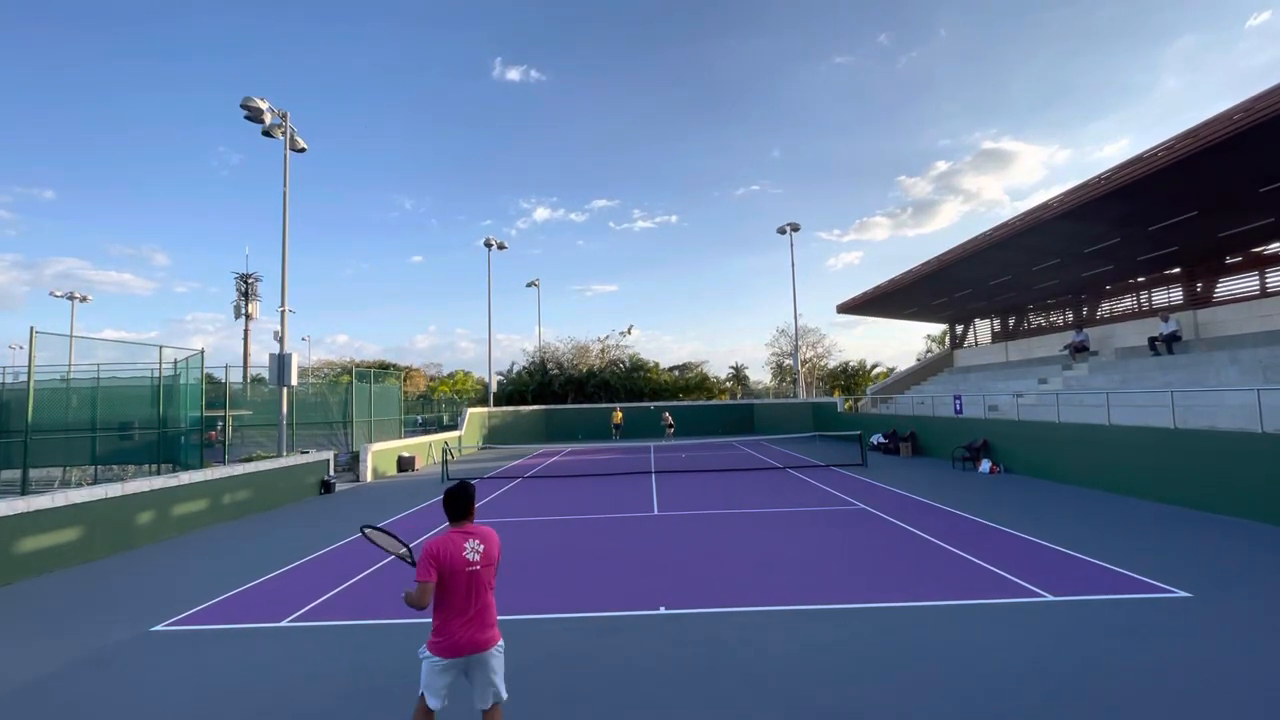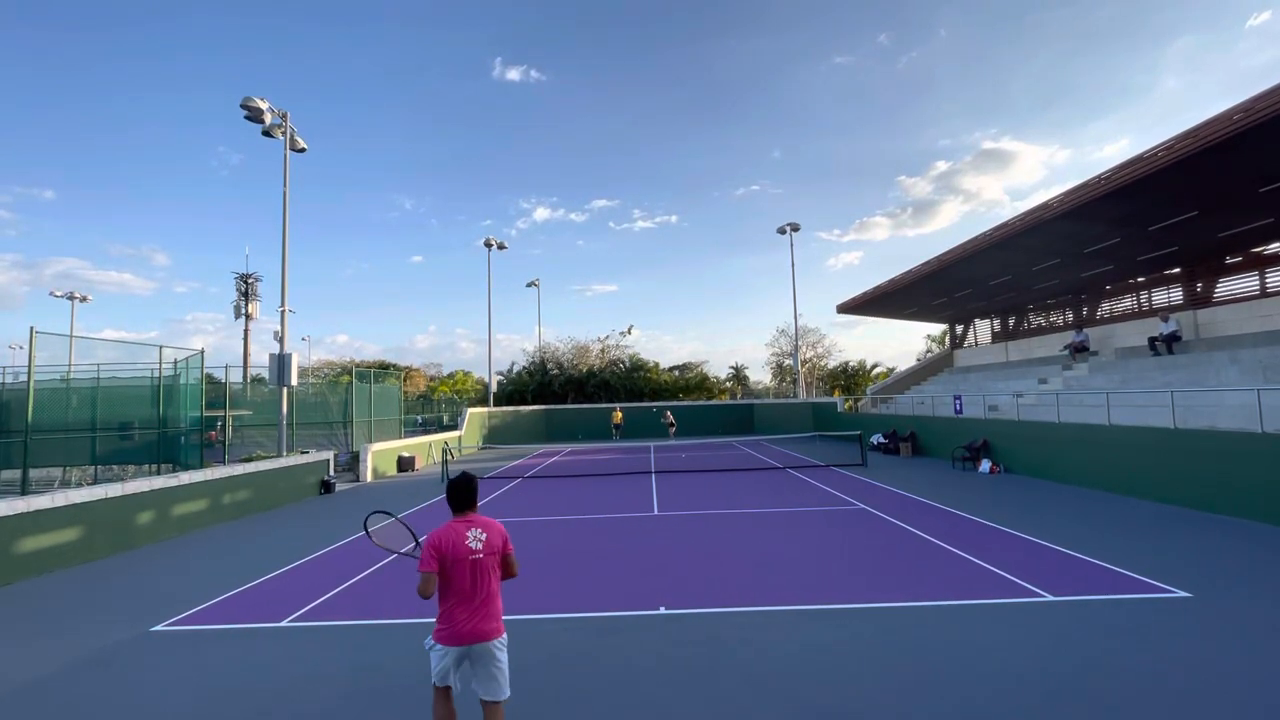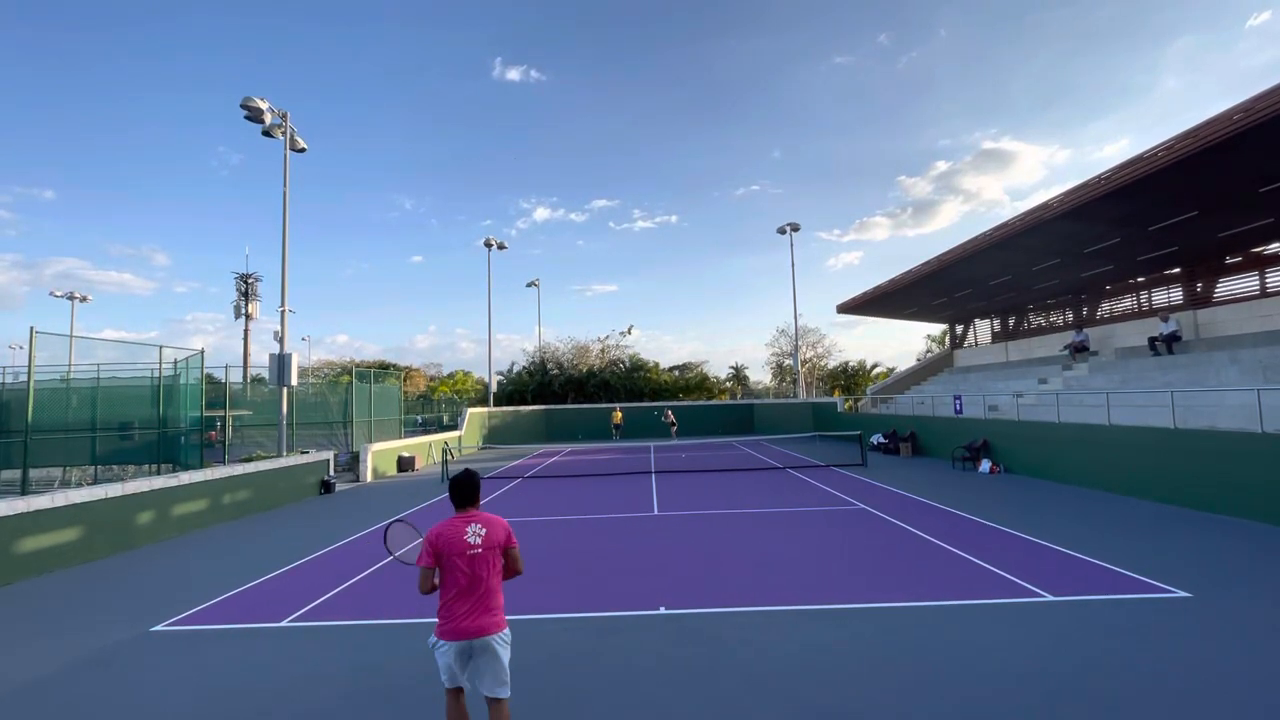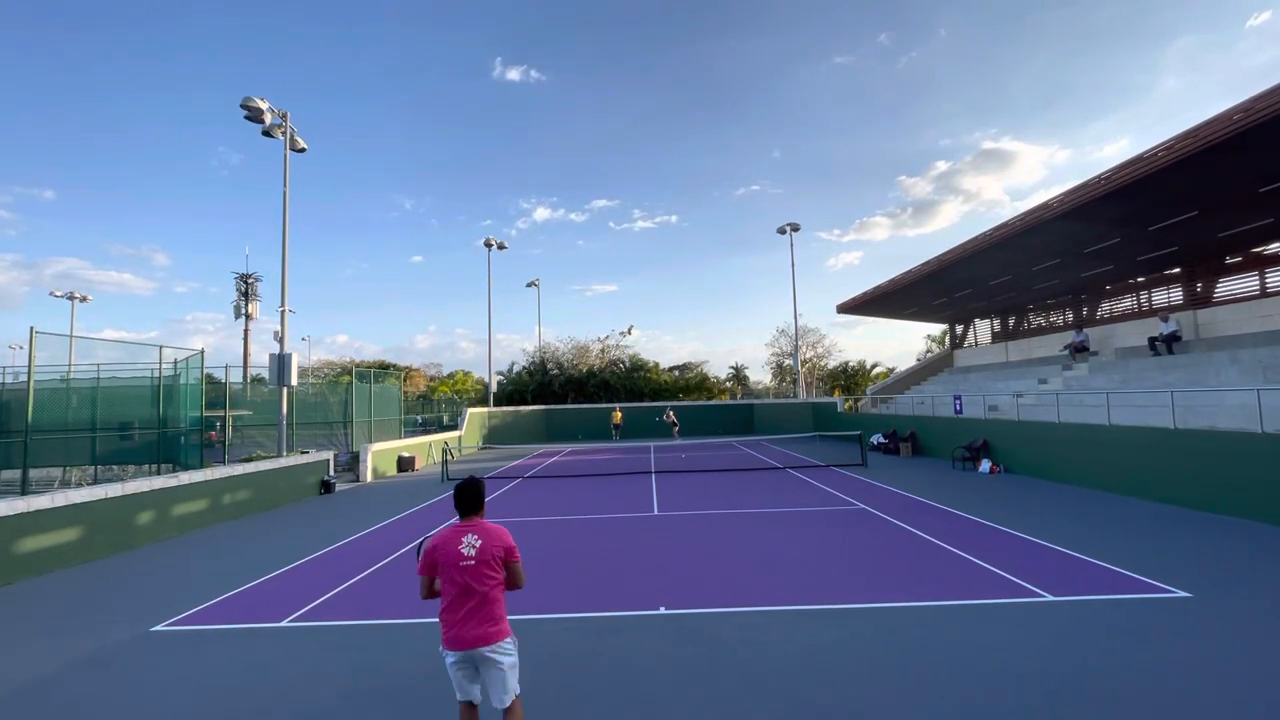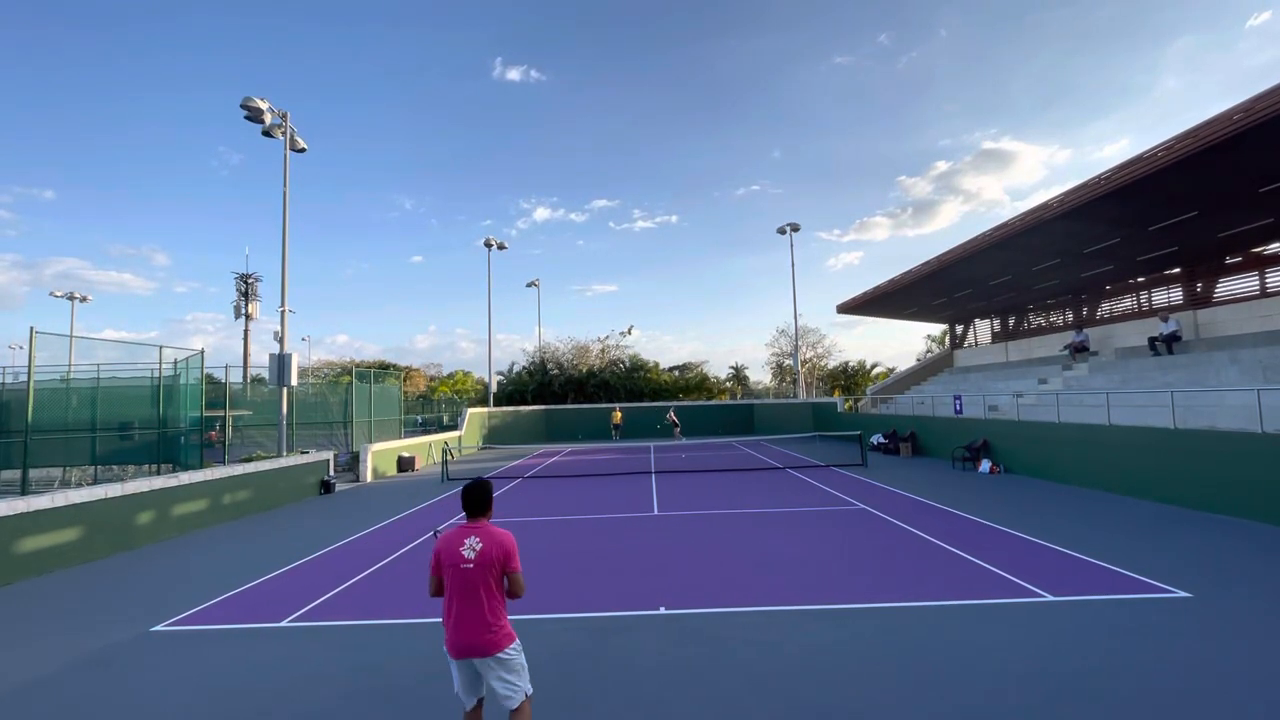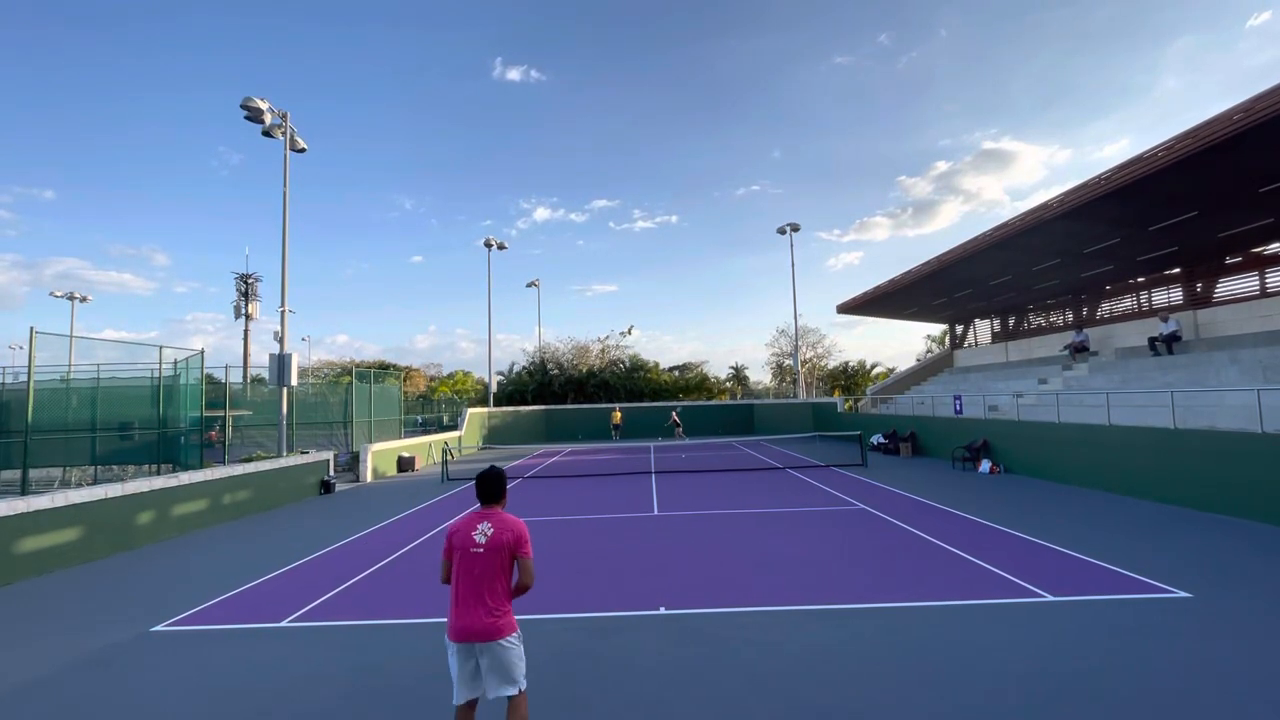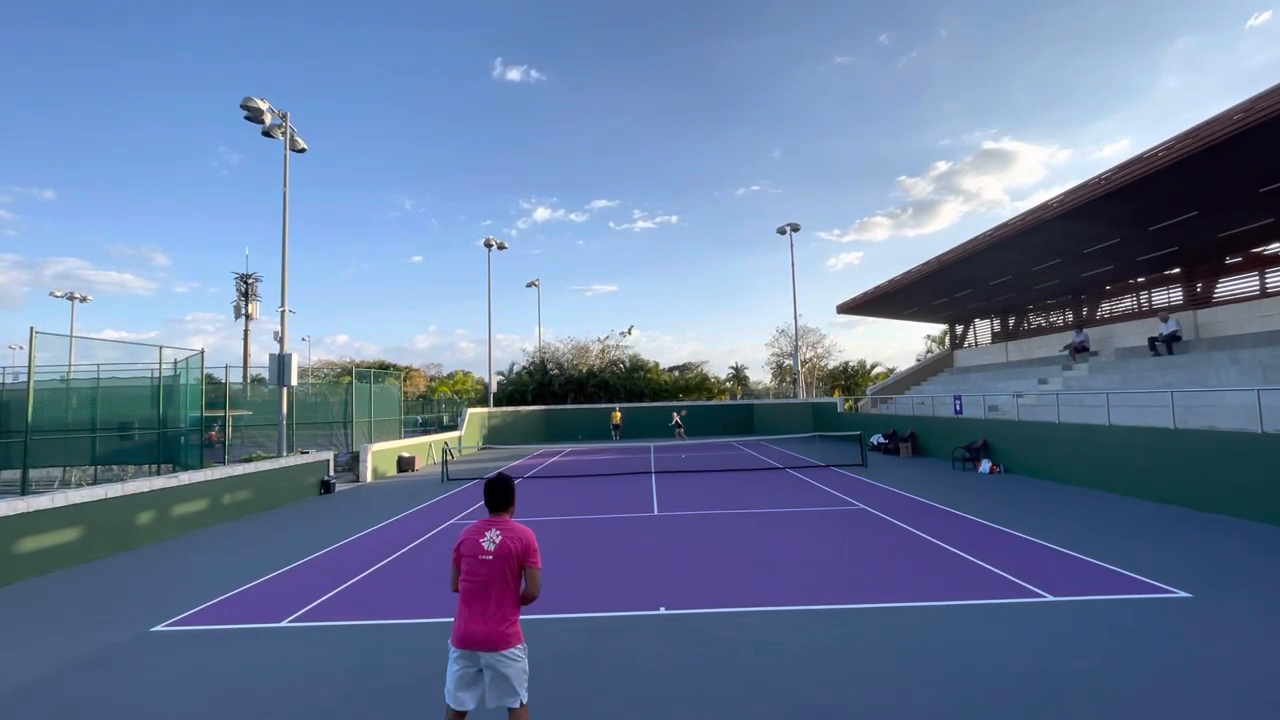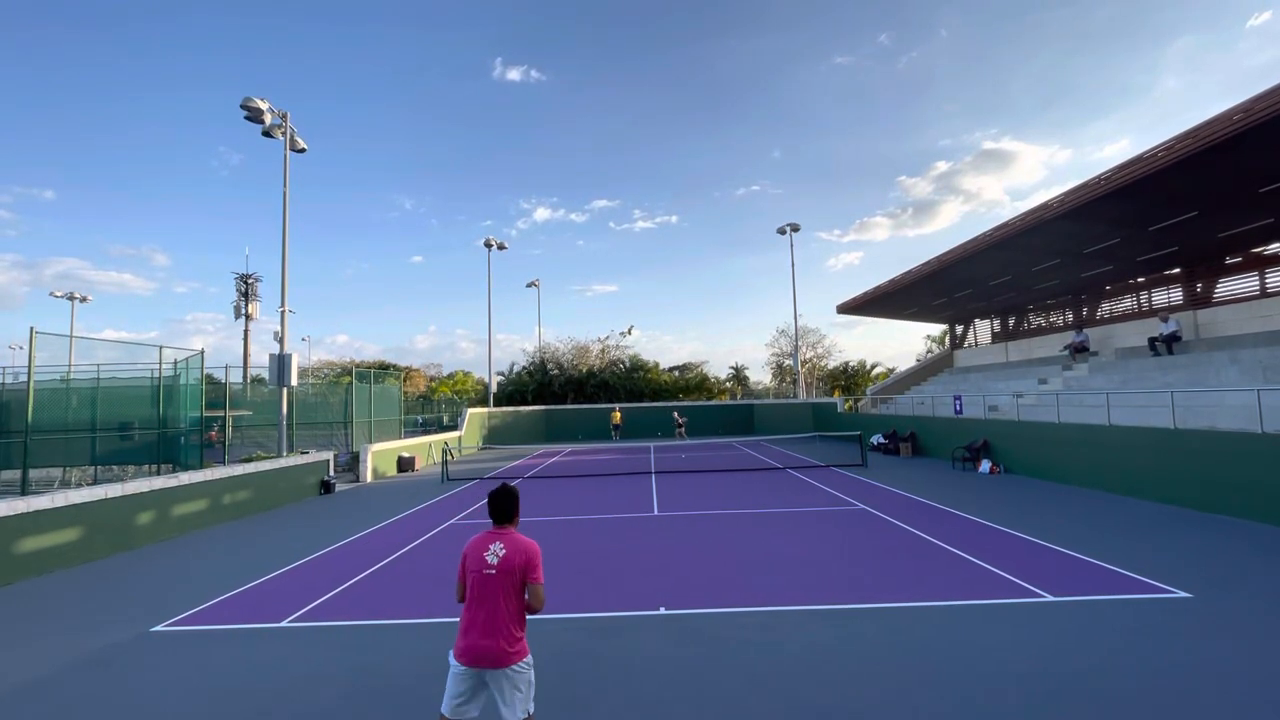
dt=0.1s
person 1, frame 1
left shoulder: (434, 547)
right shoulder: (491, 537)
left elbow: (422, 602)
left wrist: (408, 597)
left hip: (445, 646)
right hip: (487, 642)
person 1, frame 2
left shoulder: (437, 538)
right shoulder: (497, 529)
left elbow: (426, 592)
right elbow: (512, 572)
left wrist: (421, 586)
left hip: (450, 636)
right hip: (490, 632)
left knee: (442, 690)
person 1, frame 3
left shoulder: (436, 533)
right shoulder: (500, 526)
left elbow: (425, 587)
right elbow: (516, 569)
left hip: (451, 631)
right hip: (491, 628)
left knee: (454, 692)
right knee: (498, 698)
person 1, frame 4
left shoulder: (436, 542)
right shoulder: (501, 536)
left elbow: (426, 592)
right elbow: (517, 582)
left hip: (456, 640)
right hip: (495, 637)
person 1, frame 5
left shoulder: (443, 542)
right shoulder: (503, 540)
left elbow: (434, 590)
right elbow: (517, 591)
left hip: (457, 644)
right hip: (496, 642)
person 1, frame 6
left shoulder: (456, 528)
right shoulder: (515, 527)
left elbow: (445, 577)
right elbow: (527, 581)
left hip: (459, 630)
right hip: (498, 630)
right knee: (517, 696)
person 1, frame 7
left shoulder: (466, 535)
right shoulder: (524, 536)
left elbow: (455, 586)
right elbow: (534, 591)
left hip: (464, 639)
right hip: (503, 640)
person 1, frame 8
left shoulder: (471, 546)
right shoulder: (528, 548)
left elbow: (461, 596)
right elbow: (537, 604)
left hip: (467, 652)
right hip: (509, 654)
